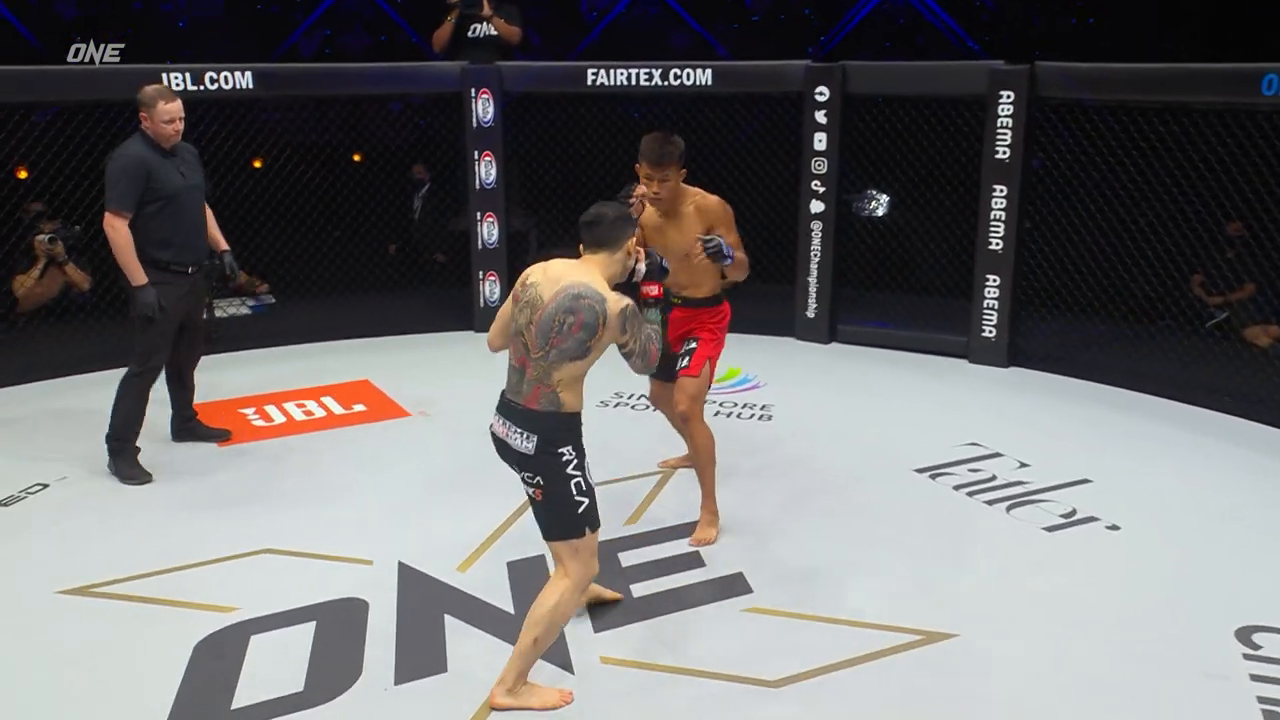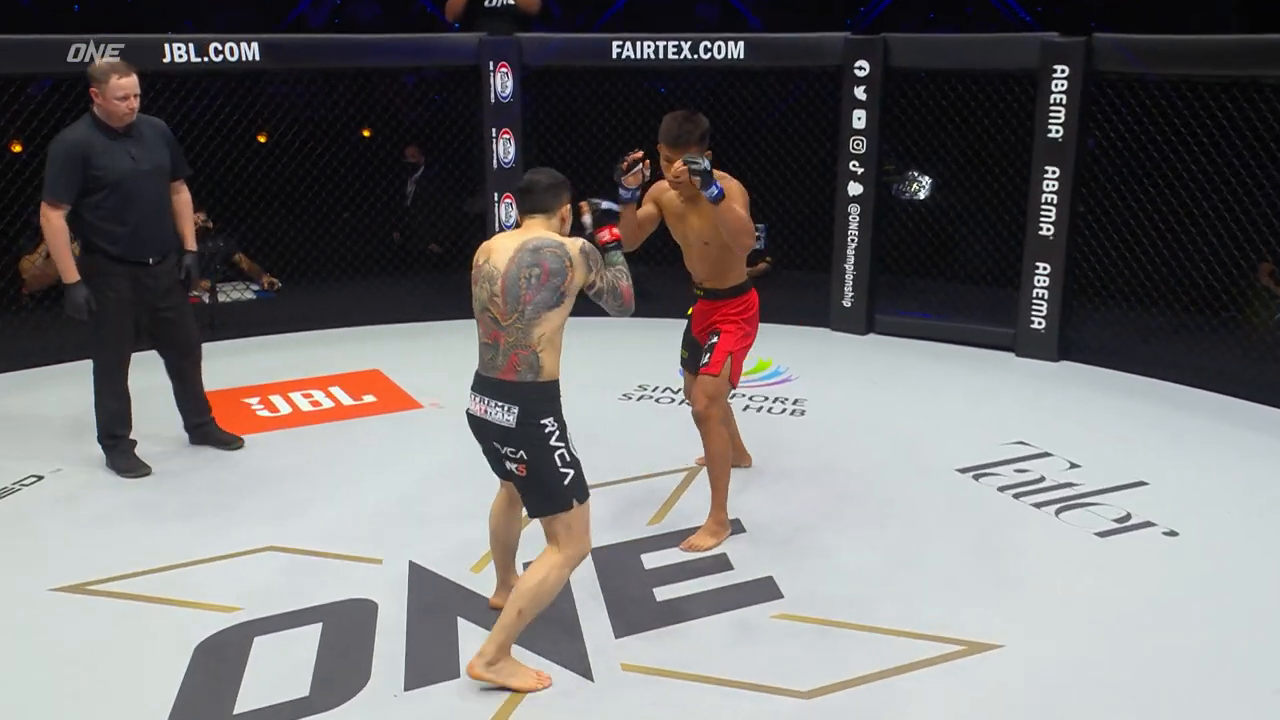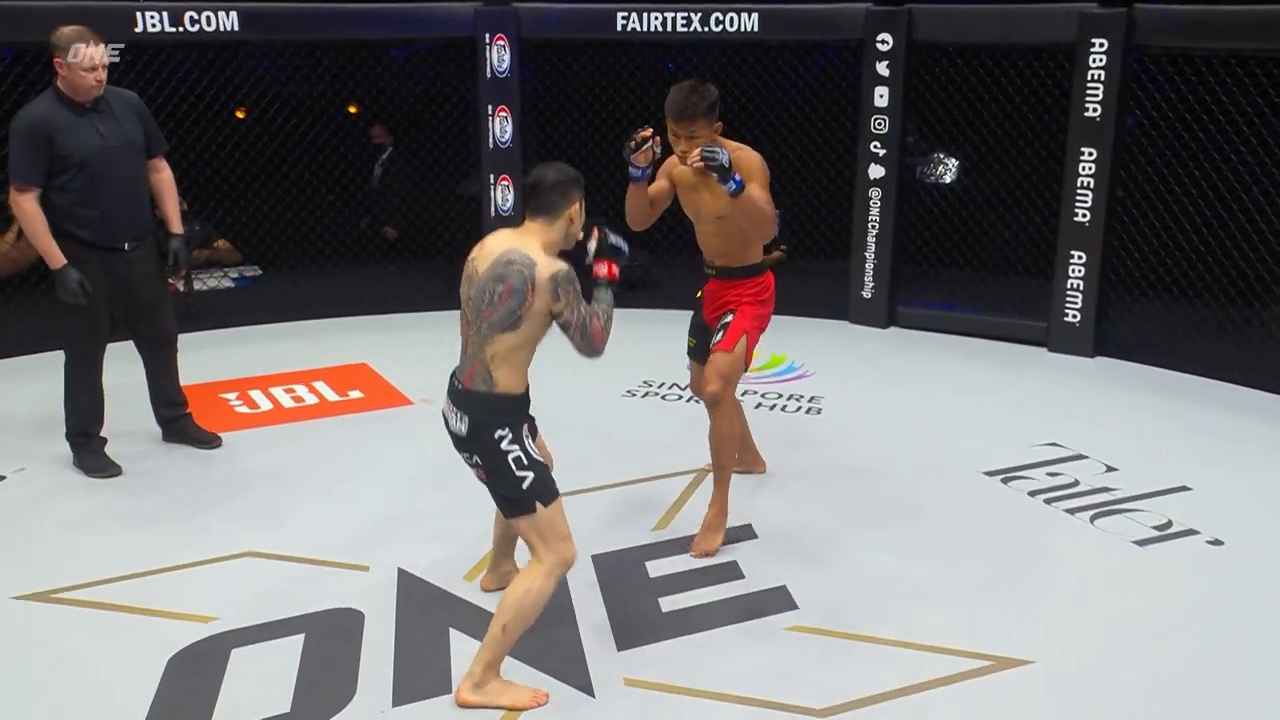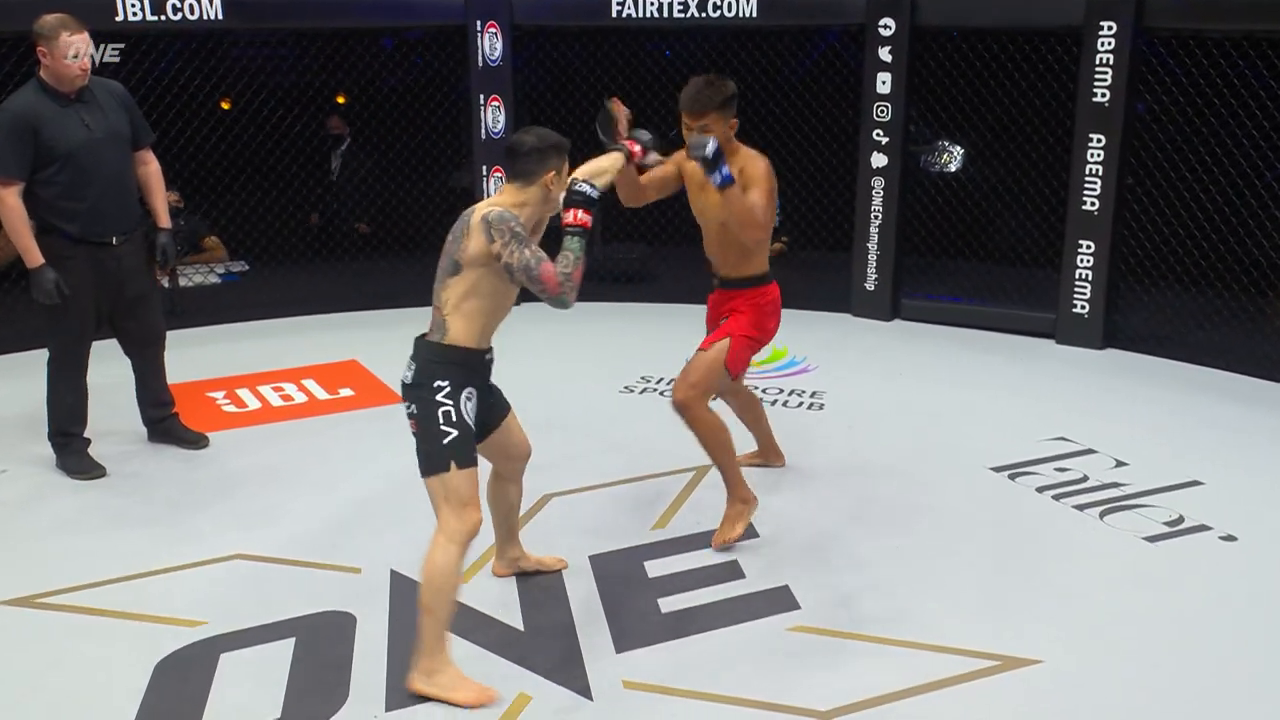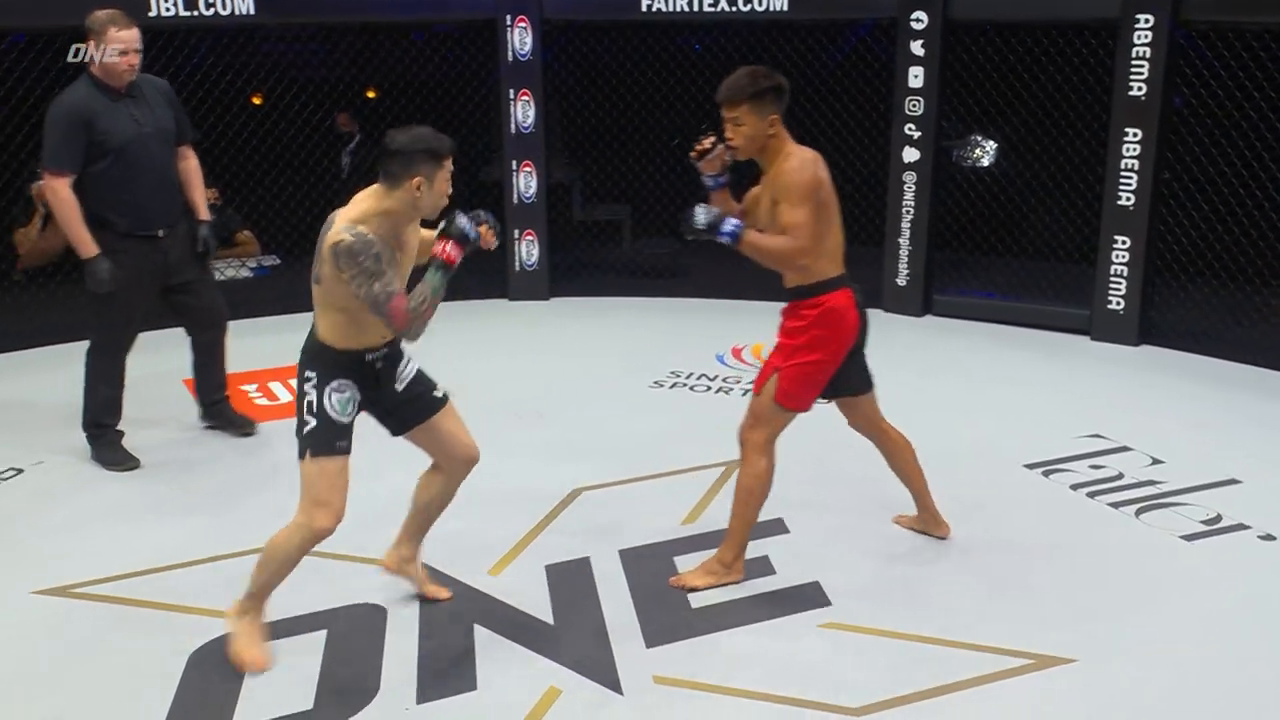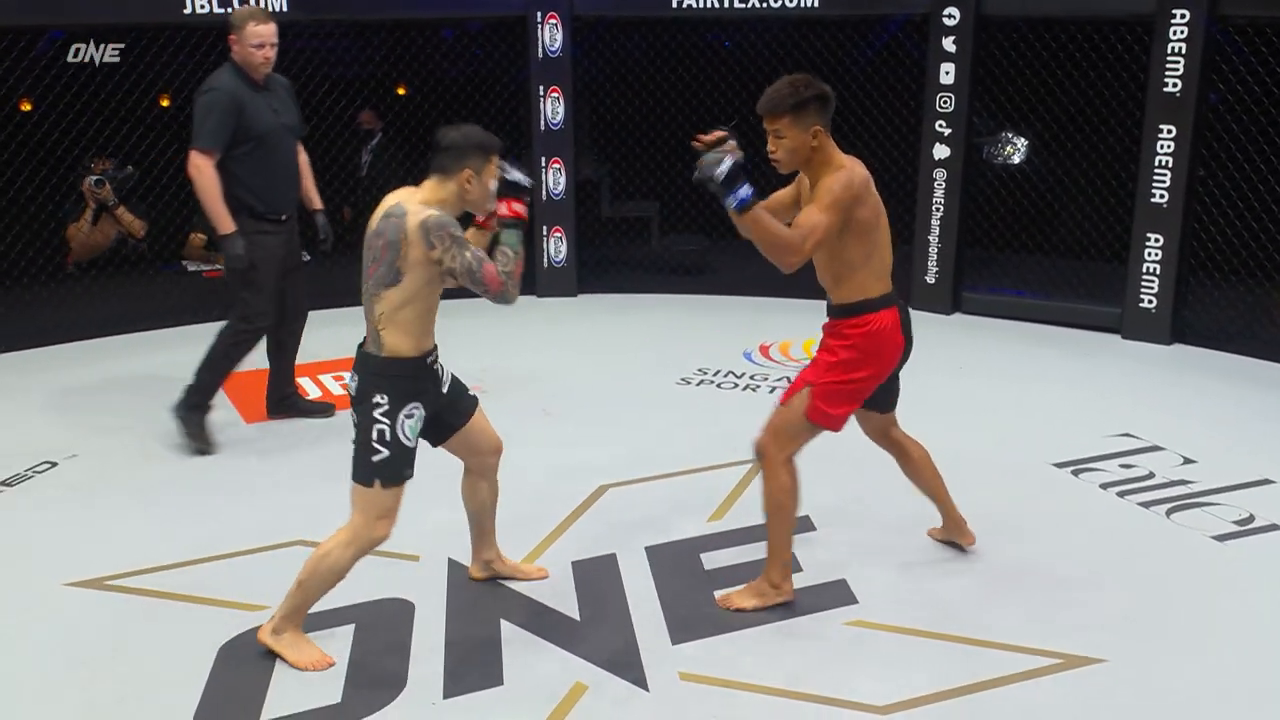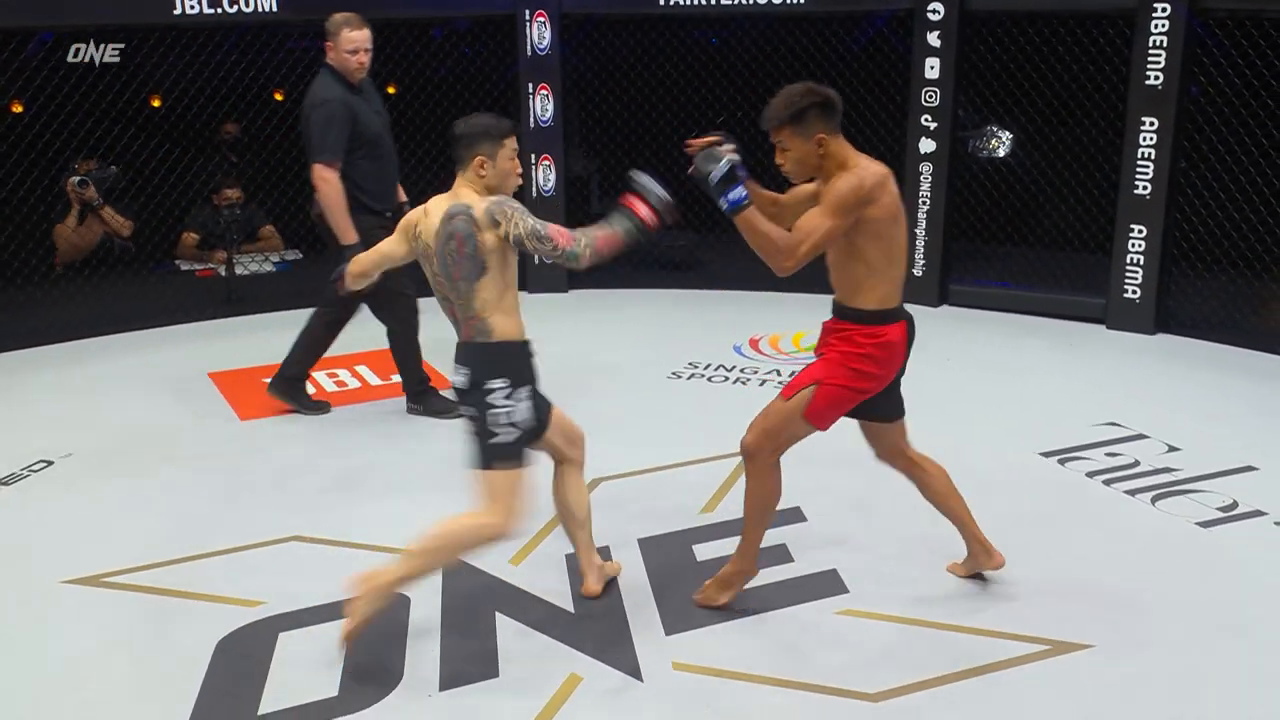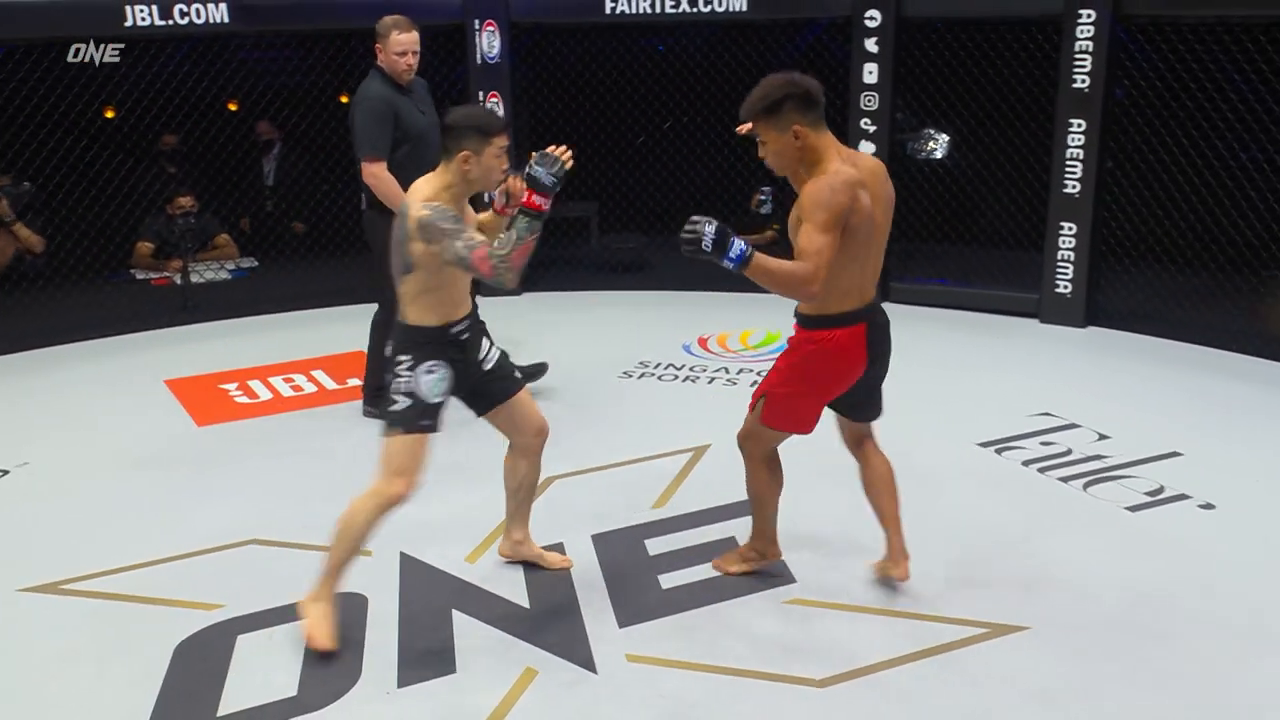
dt=0.5s
person 1, frame 1
left shoulder: (536, 272)
right shoulder: (615, 307)
left elbow: (495, 342)
right elbow: (646, 362)
left hip: (507, 422)
right hip: (550, 437)
left knee: (561, 501)
right knee: (578, 569)
left ankle: (577, 591)
right ankle: (511, 685)
person 1, frame 2
left shoulder: (486, 251)
right shoulder: (573, 252)
right elbow: (624, 303)
right wrist: (608, 236)
left hip: (483, 402)
right hip: (530, 413)
left knee: (514, 487)
right knee: (570, 546)
left ankle: (506, 586)
right ankle: (491, 659)
person 1, frame 3
left shoulder: (491, 243)
right shoulder: (554, 274)
right elbow: (593, 345)
right wrist: (606, 271)
left hip: (465, 401)
right hip: (493, 419)
left knee: (537, 464)
right knee: (556, 555)
left ankle: (500, 569)
right ankle: (480, 680)
person 1, frame 4
left shoulder: (509, 206)
right shoulder: (498, 221)
left elbow: (577, 181)
right elbow: (559, 288)
left wrist: (627, 151)
right wrist: (577, 222)
left hip: (463, 369)
right hip: (440, 380)
left knee: (517, 452)
right knee: (459, 523)
left ankle: (509, 555)
right ankle: (431, 666)
person 1, frame 5
left shoulder: (394, 208)
right shoulder: (349, 239)
right elbow: (409, 323)
left wrist: (460, 240)
right wrist: (448, 255)
left hip: (386, 359)
right hip: (333, 370)
left knee: (461, 455)
right knee: (319, 519)
left ankle: (404, 555)
right ankle: (248, 614)
person 1, frame 6
left shoulder: (403, 201)
right shoulder: (429, 223)
left elbow: (463, 265)
right elbow: (503, 289)
left wrist: (495, 219)
right wrist: (513, 210)
left hip: (420, 368)
right hip: (387, 385)
left knee: (486, 451)
right knee: (370, 528)
left ankle: (487, 558)
right ankle: (283, 623)
person 1, frame 7
left shoulder: (421, 217)
right shoulder: (493, 212)
left elbow: (357, 273)
right elbow: (576, 250)
right wrist: (638, 215)
left hip: (479, 363)
right hip: (500, 372)
left knee: (571, 446)
right knee: (495, 519)
left ankle: (590, 568)
right ankle: (378, 586)
person 1, frame 8
left shoulder: (452, 192)
right shoulder: (426, 214)
left elbow: (504, 241)
right elbow: (504, 273)
left wrist: (531, 197)
right wrist: (536, 201)
left hip: (467, 338)
right hip: (422, 350)
left knee: (533, 431)
right knee: (395, 486)
left ankle: (517, 540)
right ankle: (321, 595)
person 2, frame 1
left shoulder: (711, 208)
right shoulder: (644, 210)
left elbow: (741, 273)
left wrist: (725, 254)
left hip: (706, 318)
right hip: (671, 312)
left knee: (688, 408)
right knee: (661, 397)
left ankle: (709, 515)
right ankle: (695, 453)
person 2, frame 2
left shoulder: (728, 188)
right shoulder: (661, 192)
left elbow: (744, 243)
right elbow: (626, 241)
left wrist: (710, 189)
right wrist: (627, 193)
left hip: (734, 309)
right hip: (702, 303)
left knee: (705, 407)
right knee: (698, 391)
left ankle: (718, 519)
right ankle: (737, 453)
person 2, frame 3
left shoulder: (747, 160)
right shoulder: (676, 165)
left elbow: (765, 231)
right elbow: (638, 220)
left wrist: (729, 179)
right wrist: (638, 169)
left hip: (747, 290)
right hip: (711, 284)
left knee: (717, 390)
right knee: (703, 385)
left ankle: (718, 508)
right ankle: (748, 456)
person 2, frame 4
left shoulder: (753, 167)
right shoulder: (688, 161)
left elbow: (756, 233)
right elbow: (633, 196)
left wrist: (720, 173)
right wrist: (622, 144)
left hip: (750, 303)
right hip: (725, 296)
left knee: (688, 396)
right knee: (726, 387)
left ankle: (739, 499)
right ankle: (768, 450)
person 2, frame 5
left shoulder: (795, 170)
right shoulder: (782, 168)
left elbow: (799, 256)
right elbow: (747, 223)
left wrist: (728, 230)
right wrist: (715, 181)
left hip: (817, 316)
right hip: (838, 309)
left knee: (755, 435)
right knee: (867, 419)
left ankle: (728, 560)
right ankle: (929, 515)
person 2, frame 6
left shoulder: (843, 181)
right shoulder: (819, 176)
left elbow: (789, 255)
right elbow: (767, 220)
left wrist: (736, 194)
right wrist: (730, 171)
left hip: (863, 335)
right hip: (882, 328)
left knee: (773, 446)
right knee: (886, 433)
left ankle: (774, 579)
right ankle: (955, 526)
person 2, frame 7
left shoulder: (855, 184)
right shoulder: (857, 173)
left elbow: (787, 257)
right elbow: (782, 212)
left wrist: (729, 195)
right wrist: (735, 171)
left hip: (861, 343)
right hip: (883, 335)
left knee: (758, 444)
right knee: (895, 452)
left ankle: (742, 566)
right ankle: (980, 549)
person 2, frame 8
left shoulder: (831, 187)
right shoulder: (871, 167)
left elbow: (807, 280)
left wrist: (730, 250)
right wrist: (780, 159)
left hip: (825, 344)
right hip: (871, 332)
left knee: (758, 439)
right knee: (862, 440)
left ankle: (759, 549)
right ankle: (894, 554)
person 3, frame 1
left shoulder: (187, 153)
right shoulder: (131, 160)
right elbow: (114, 225)
left wrist: (222, 249)
right wrist: (140, 285)
left hip: (192, 274)
right hip: (157, 280)
left knee: (186, 354)
right knee: (148, 362)
left ankle: (185, 422)
right ankle: (121, 449)
person 3, frame 2
left shoulder: (157, 131)
right shoulder: (73, 144)
left elbow: (178, 191)
right elbow: (53, 214)
left wrist: (189, 249)
right wrist: (72, 281)
left hip: (163, 264)
right hip: (110, 271)
left knee: (185, 347)
right knee: (112, 359)
left ankle: (199, 425)
right ankle: (116, 445)
person 3, frame 3
left shoulder: (129, 104)
right shoulder: (36, 121)
left elbow: (158, 169)
right elbow: (23, 199)
left wrist: (176, 232)
right wrist: (60, 266)
left hip: (140, 250)
right hip: (84, 257)
left knee: (161, 338)
right knee: (85, 351)
left ankle: (175, 420)
right ankle: (85, 443)
person 3, frame 4
left shoulder: (113, 94)
left elbow: (145, 161)
left wrist: (164, 226)
left hip: (129, 244)
right hip: (70, 254)
left knee: (148, 336)
right knee: (70, 351)
left ankle: (161, 420)
right ankle: (68, 443)
person 3, frame 5
left shoulder: (159, 91)
right shoulder: (73, 107)
left elbow: (185, 157)
right elbow: (57, 186)
left wrist: (203, 218)
right wrist: (91, 256)
left hip: (175, 237)
right hip: (120, 247)
left knee: (210, 317)
right knee: (111, 341)
left ankle: (216, 407)
right ankle: (102, 435)
person 3, frame 6
left shoulder: (280, 86)
right shoulder: (221, 93)
left elbow: (295, 151)
right elbow: (200, 166)
left wrist: (317, 208)
right wrist: (228, 234)
left hip: (283, 223)
right hip: (247, 228)
left knee: (291, 312)
right knee: (253, 317)
left ankle: (282, 394)
right ankle: (194, 403)
person 3, frame 7
left shoulder: (362, 86)
right shoulder: (330, 100)
right elbow: (324, 177)
left wrist: (402, 201)
right wrist: (349, 242)
left hip: (373, 217)
right hip: (359, 222)
left knee: (341, 303)
right knee: (399, 304)
left ankle: (288, 382)
right ankle: (419, 393)
person 3, frame 8
left shoulder: (417, 88)
right shoulder: (374, 99)
right elbow: (373, 173)
right hip: (397, 222)
right knee: (397, 307)
right ankle: (377, 395)
